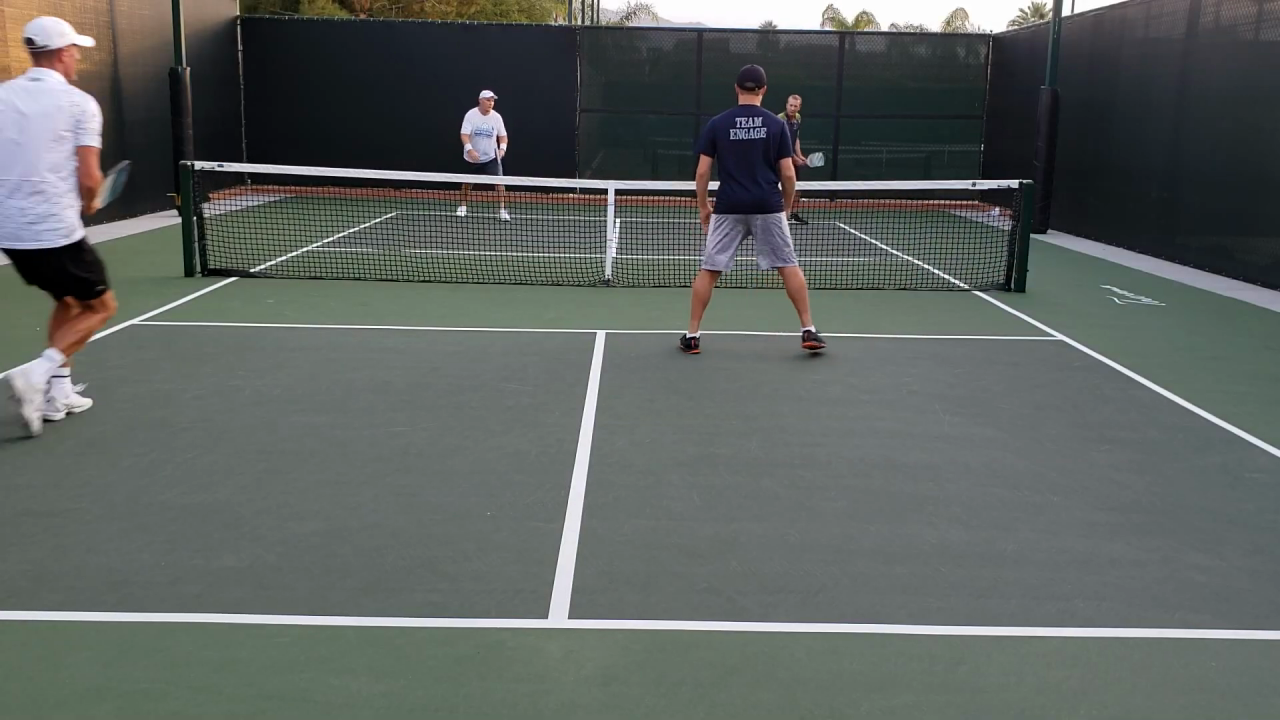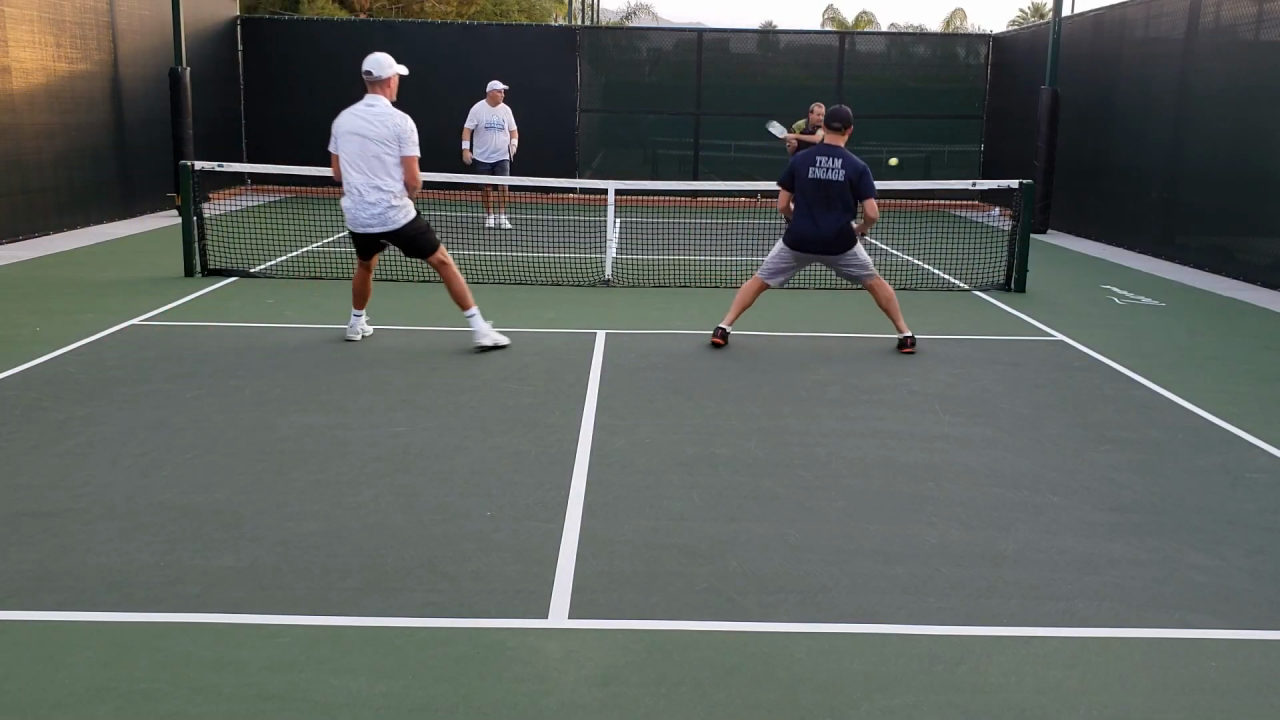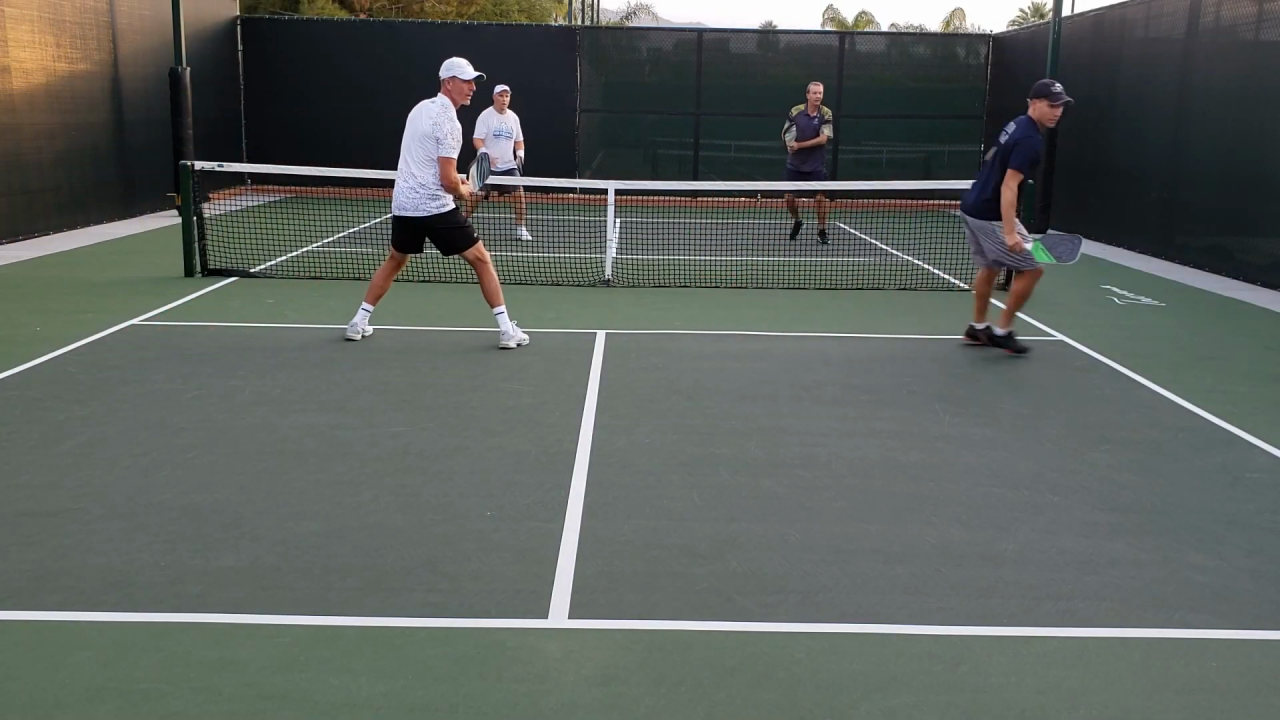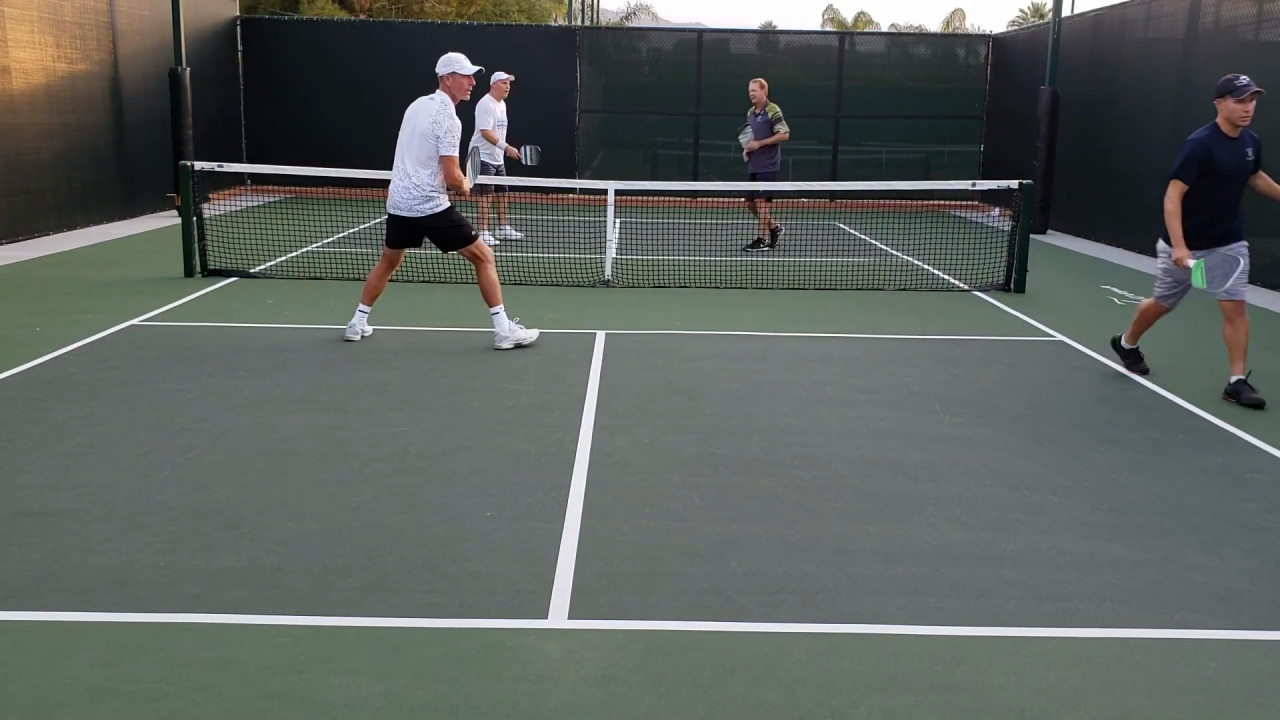
dt=0.7s
person 1, frame 1
right shoulder: (79, 103)
right elbow: (90, 179)
right wrist: (89, 202)
right hip: (54, 231)
left knee: (71, 303)
right knee: (101, 308)
left ankle: (57, 392)
person 1, frame 2
left shoulder: (343, 120)
right shoulder: (400, 121)
left elbow: (338, 172)
right elbow: (412, 181)
left hip: (358, 216)
right hip: (395, 214)
left knee: (365, 263)
right knee: (444, 264)
left ankle: (355, 323)
right ankle: (481, 330)
person 1, frame 3
left shoulder: (420, 109)
right shoulder: (448, 121)
right elbow: (447, 179)
left wrist: (455, 180)
right wrist: (462, 191)
left hip: (404, 204)
right hip: (435, 206)
left knee: (394, 261)
right knee: (481, 260)
left ankle: (359, 322)
right ankle: (506, 329)
person 1, frame 4
left shoulder: (417, 105)
right shoulder: (447, 119)
right elbow: (451, 179)
right wrist: (462, 187)
left hip: (398, 202)
right hip: (431, 206)
left knee: (387, 261)
right knee: (482, 257)
left ankle: (357, 323)
right ankle: (504, 329)
person 2, frame 1
left shoulder: (717, 124)
right shoulder: (776, 124)
left elbow: (703, 171)
right elbow: (788, 174)
left wrist: (703, 206)
right wrist: (786, 207)
left hip: (729, 208)
right hip: (767, 207)
left knee: (709, 270)
right knee: (789, 267)
left ankle: (692, 336)
right ankle: (808, 331)
person 2, frame 2
left shoulder: (799, 160)
right shoulder: (858, 167)
left elbow: (783, 205)
right elbow: (872, 213)
right wrist: (862, 227)
left hip: (799, 240)
right hip: (839, 243)
left knee: (760, 279)
right knee: (874, 281)
left ankle: (723, 328)
right ankle: (904, 335)
person 2, frame 3
left shoulder: (1017, 125)
right shoulder: (1029, 139)
left elbow: (991, 159)
right elbow: (1009, 187)
right wrist: (1010, 231)
left hip: (975, 208)
right hip: (991, 215)
left knee: (990, 268)
right knee: (1032, 269)
left ankle: (978, 328)
right ankle: (1002, 331)
person 2, frame 4
left shoulder: (1251, 141)
right shoulder: (1199, 145)
right elbow: (1173, 196)
right wrist: (1178, 245)
left hip: (1230, 243)
right hip: (1192, 244)
left knee: (1236, 307)
right knee: (1164, 303)
left ankle: (1238, 380)
right ankle: (1126, 344)
